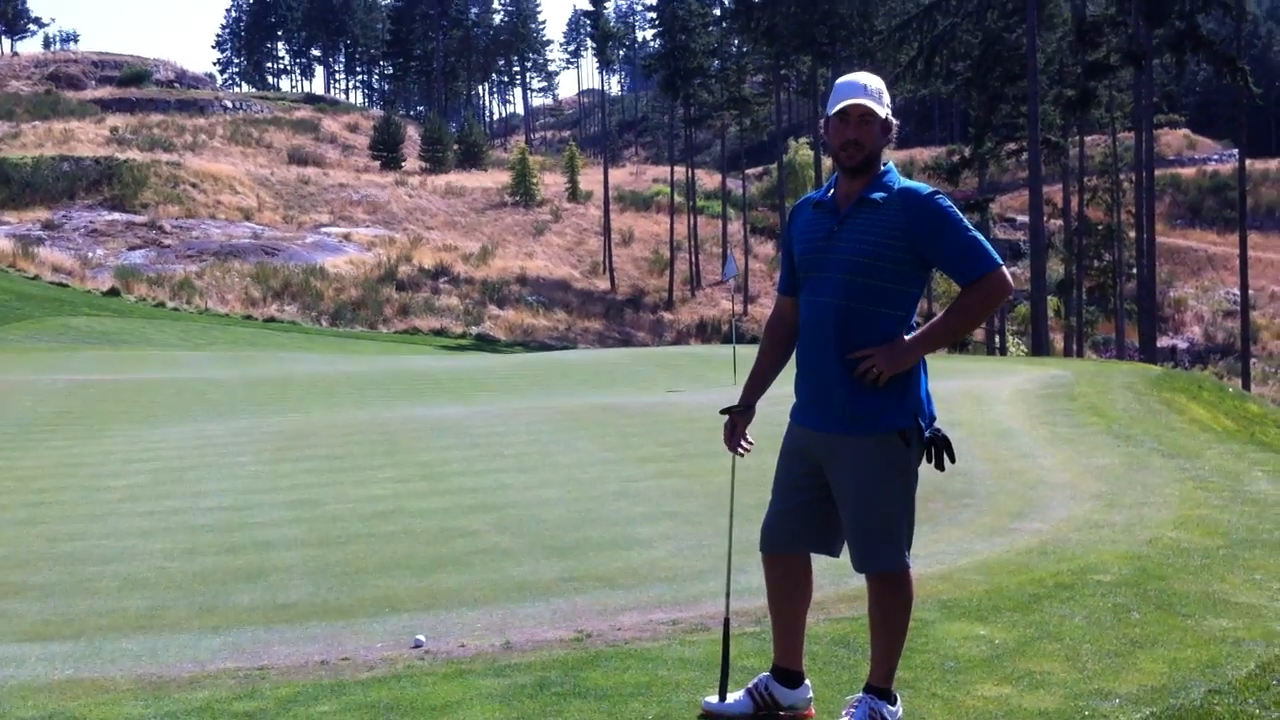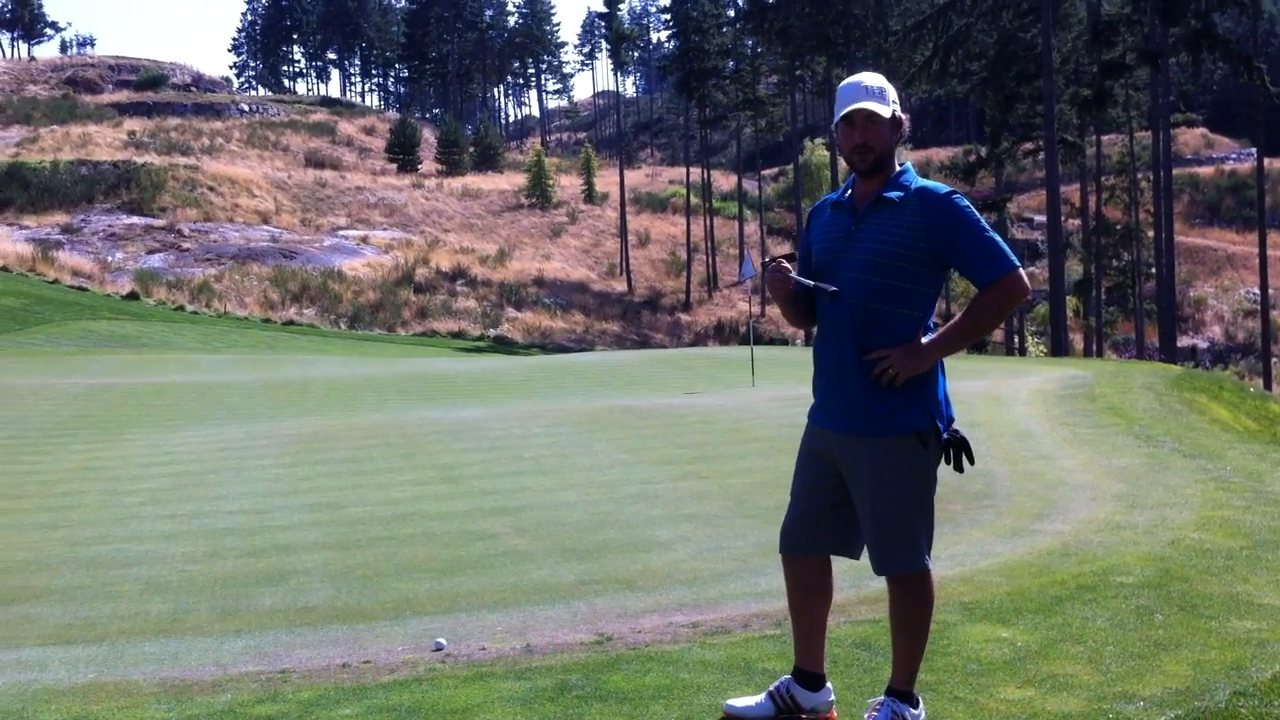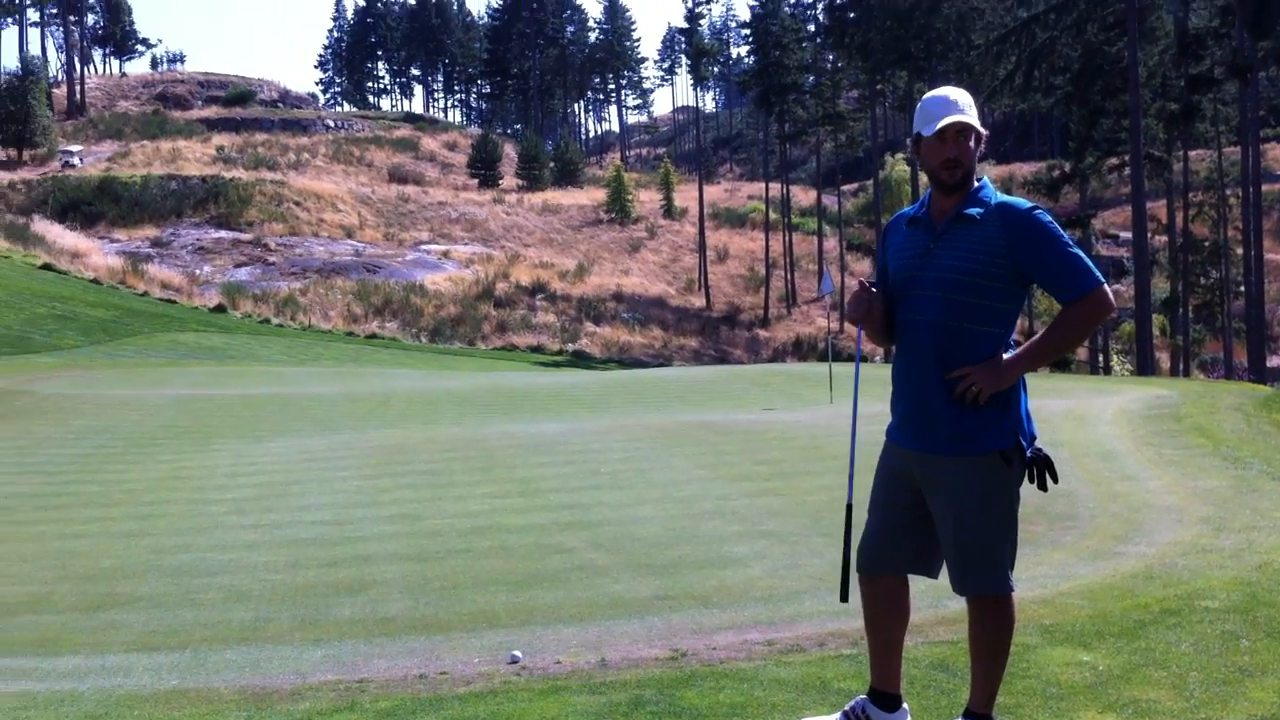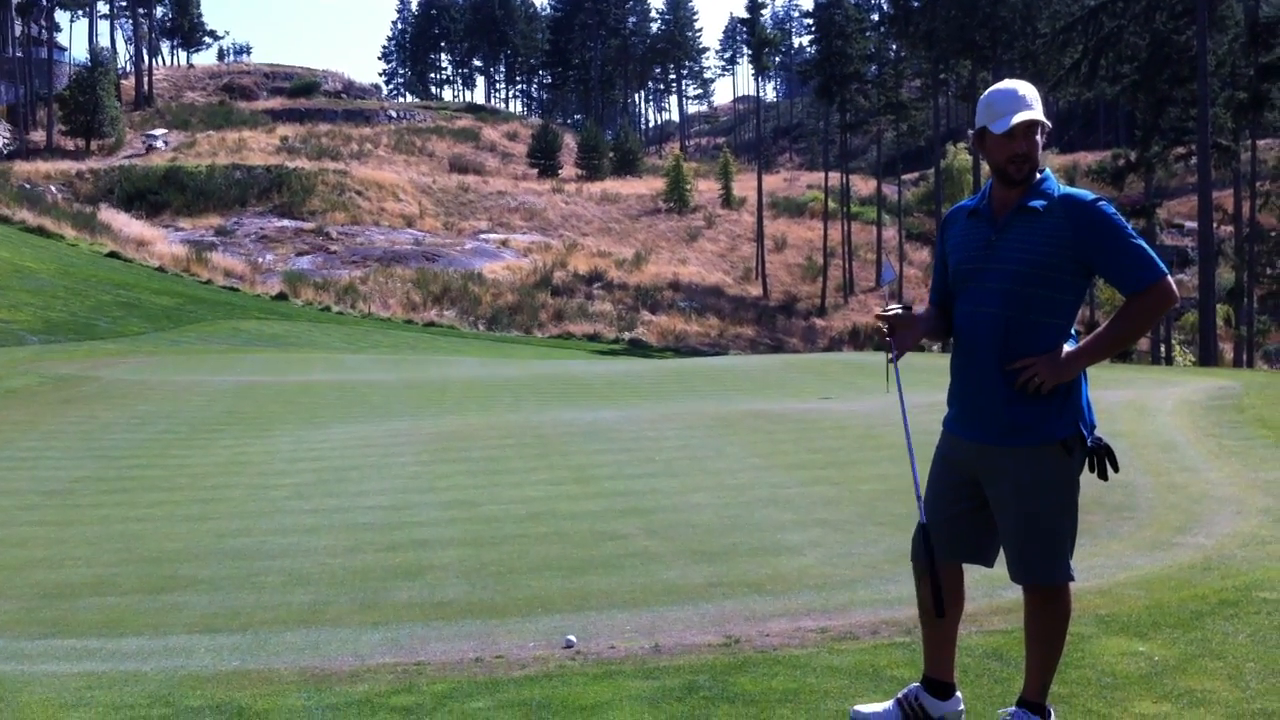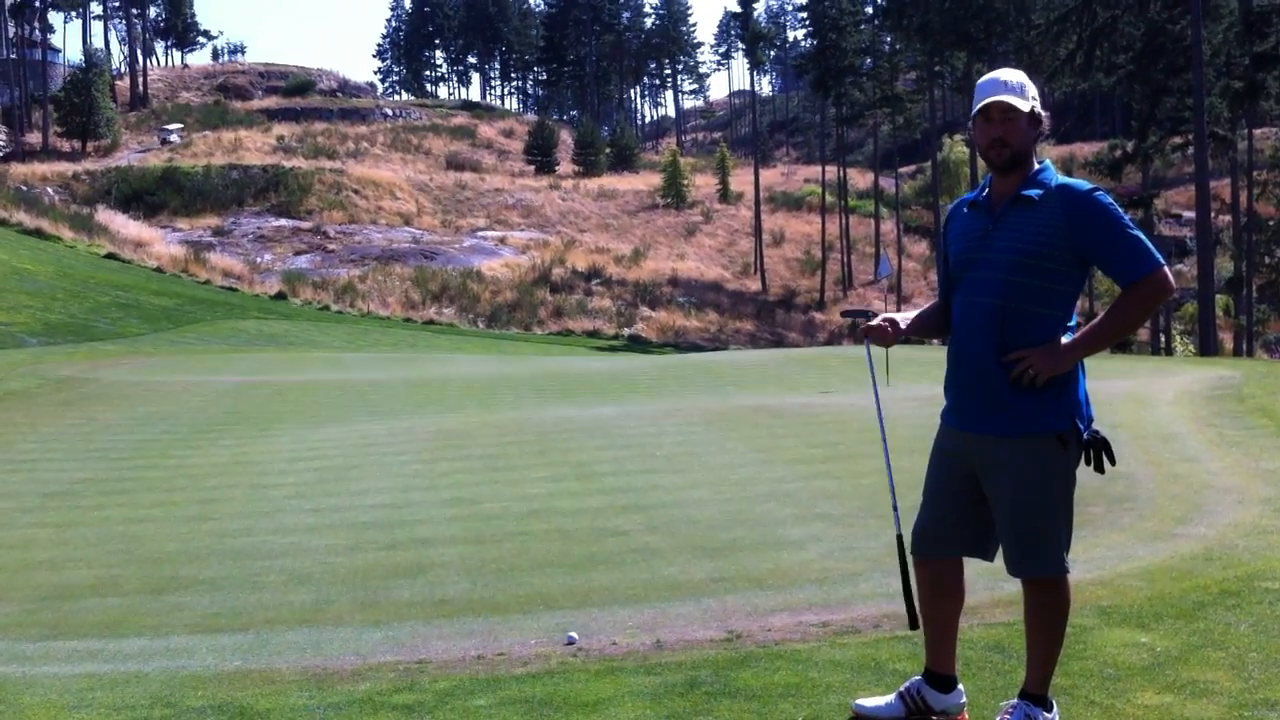
dt=1s
person 1, frame 1
left shoulder: (917, 207)
right shoulder: (804, 213)
left elbow: (994, 284)
left wrist: (913, 346)
right wrist: (748, 400)
left hip: (881, 423)
right hip: (809, 418)
left knee: (883, 562)
right knee: (782, 545)
person 1, frame 2
left shoulder: (934, 206)
right shoulder: (822, 214)
left elbow: (1010, 285)
left wrist: (931, 348)
right wrist: (783, 292)
left hip: (899, 424)
right hip: (828, 419)
left knee: (904, 563)
right knee: (801, 547)
person 1, frame 3
left shoulder: (1015, 222)
right shoulder: (898, 229)
left elbow: (1095, 302)
left wrist: (1013, 365)
right wrist: (866, 314)
left hip: (980, 442)
right hip: (907, 437)
left knee: (984, 585)
right knee: (878, 568)
person 1, frame 4
left shoulder: (1080, 213)
right shoulder: (958, 221)
left elbow: (1158, 291)
left wrist: (1076, 357)
right wrist: (914, 324)
left hip: (1041, 433)
right hip: (964, 428)
left knee: (1042, 575)
right knee: (933, 557)
person 1, frame 5
left shoulder: (1076, 204)
right shoulder: (961, 214)
left elbow: (1155, 283)
left wrist: (1072, 348)
right wrist: (903, 323)
left hip: (1038, 425)
right hip: (962, 421)
left knee: (1040, 567)
right knee: (933, 548)
